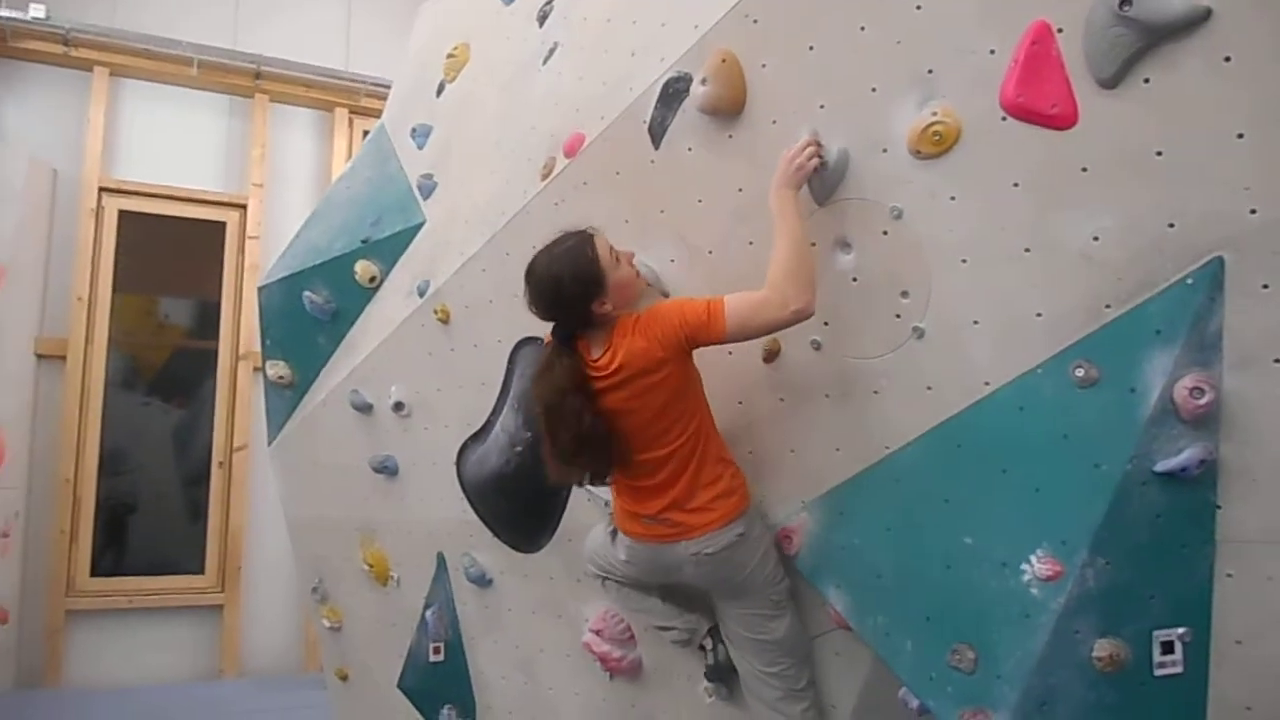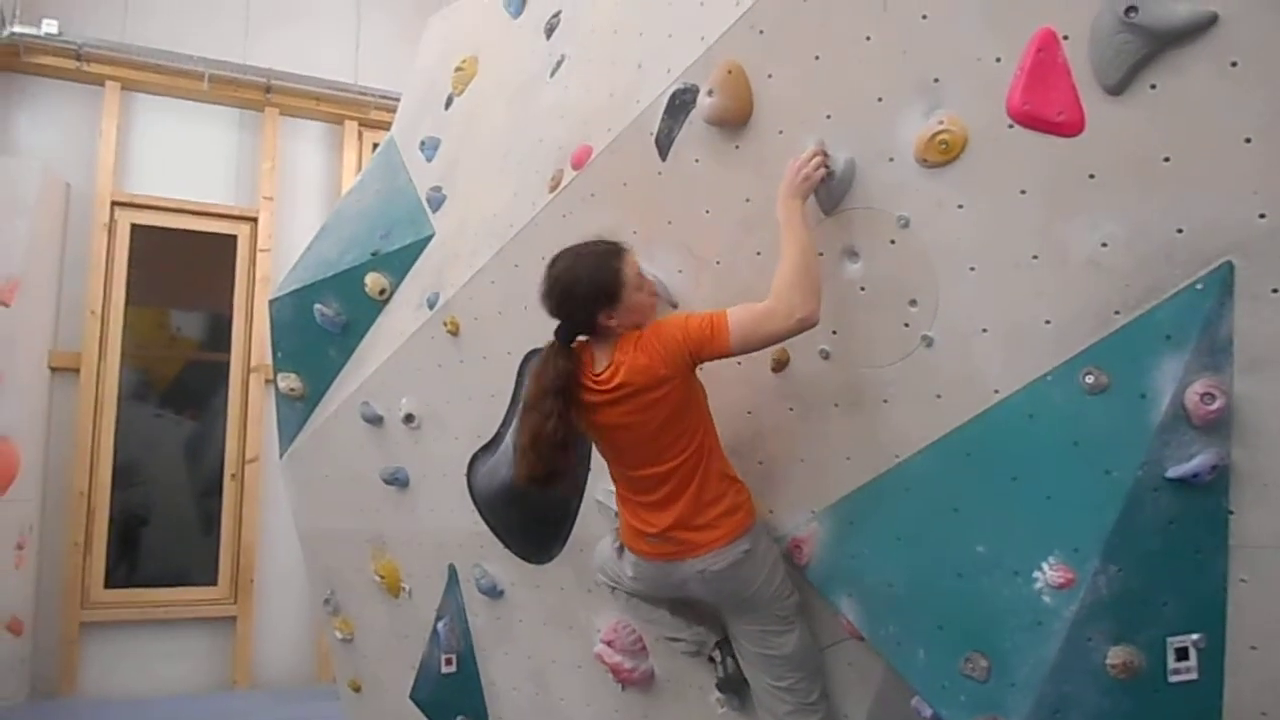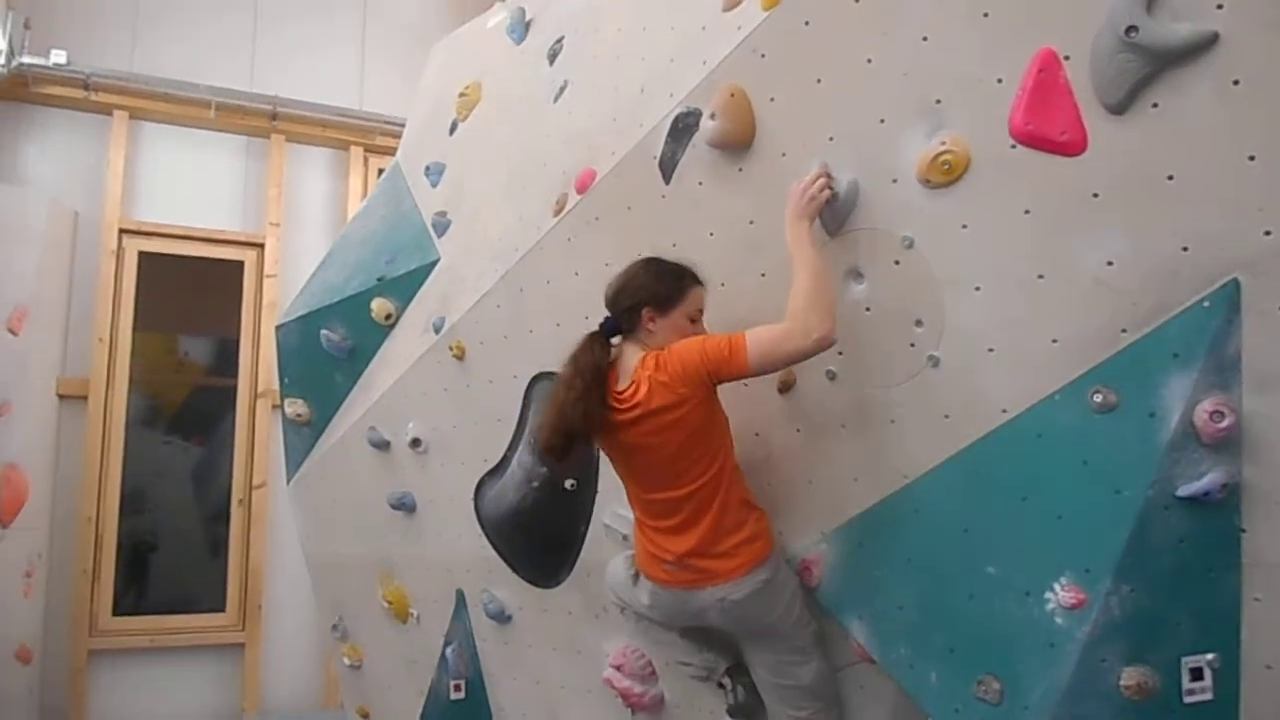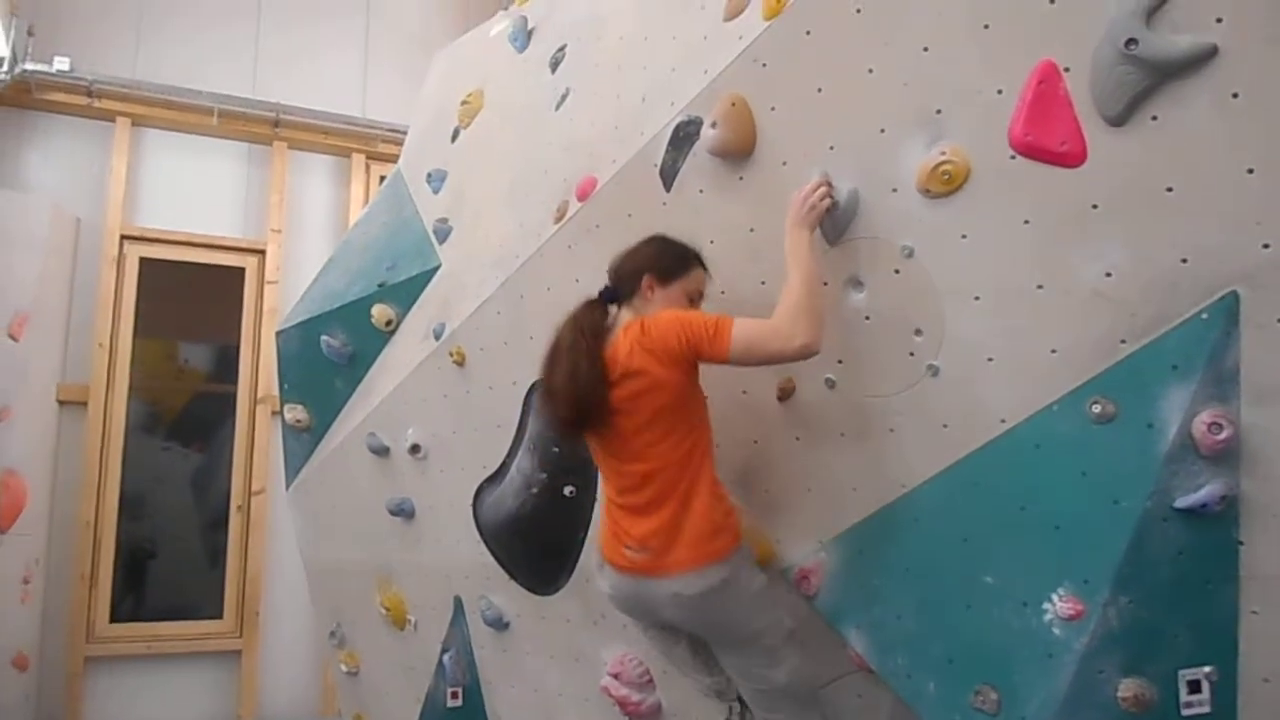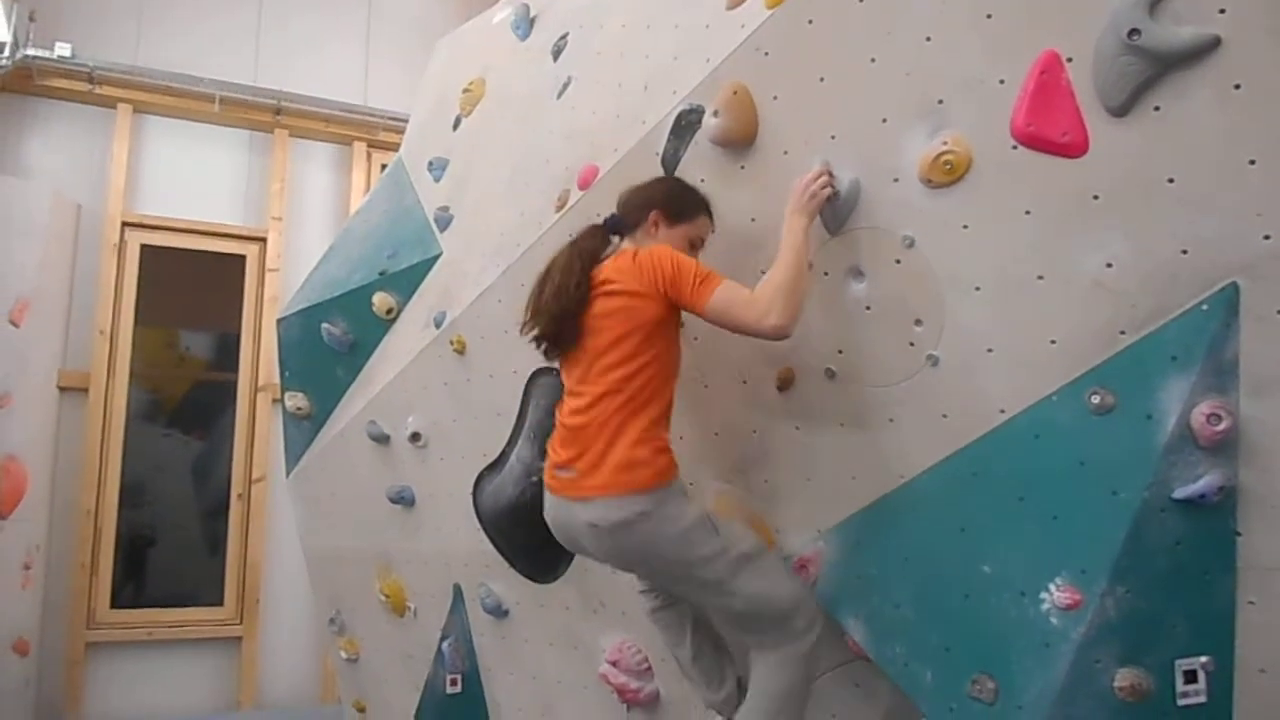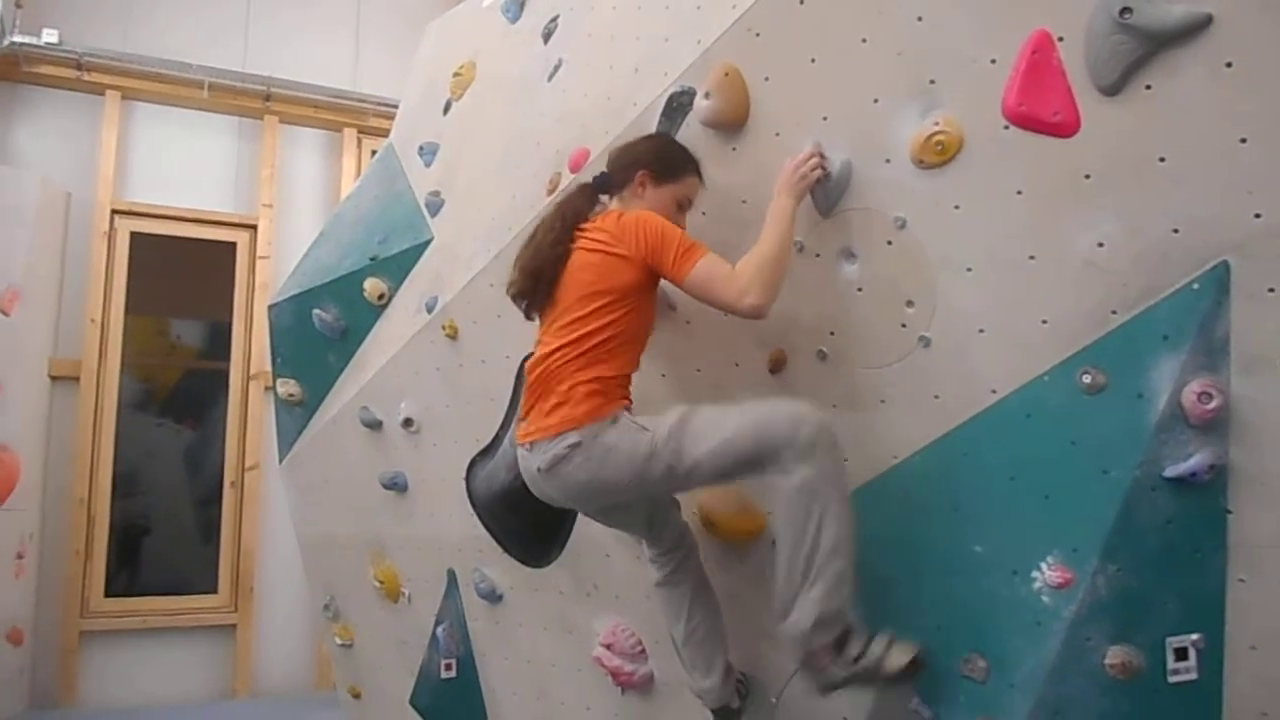
dt=0.3s
person 1, frame 1
left shoulder: (566, 362)
right shoulder: (658, 331)
right elbow: (791, 302)
right wrist: (784, 192)
left hip: (642, 549)
right hip: (723, 539)
left knee: (599, 553)
left ankle: (698, 634)
person 1, frame 2
left shoulder: (567, 376)
right shoulder: (663, 347)
right elbow: (796, 311)
right wrist: (790, 204)
left hip: (651, 565)
right hip: (730, 555)
left knee: (609, 559)
left ankle: (711, 645)
person 1, frame 3
left shoulder: (594, 388)
right shoulder: (685, 368)
right elbow: (814, 331)
right wrist: (799, 225)
left hip: (668, 591)
right hip: (747, 582)
left knee: (621, 577)
left ankle: (722, 669)
person 1, frame 4
left shoulder: (587, 355)
right shoulder: (669, 331)
right elbow: (799, 338)
right wrist: (798, 233)
left hip: (623, 578)
right hip: (706, 576)
person 1, frame 5
left shoulder: (584, 281)
right shoulder: (658, 266)
right elbow: (772, 317)
right wrist: (796, 219)
left hip: (564, 507)
right hip: (633, 505)
left knee: (663, 580)
right knee: (791, 622)
person 1, frame 6
left shoulder: (572, 235)
right shoulder: (641, 229)
right elbow: (750, 297)
right wrist: (786, 199)
left hip: (544, 455)
right hip: (585, 444)
left knee: (669, 541)
right knee: (801, 433)
right ankle: (823, 641)
